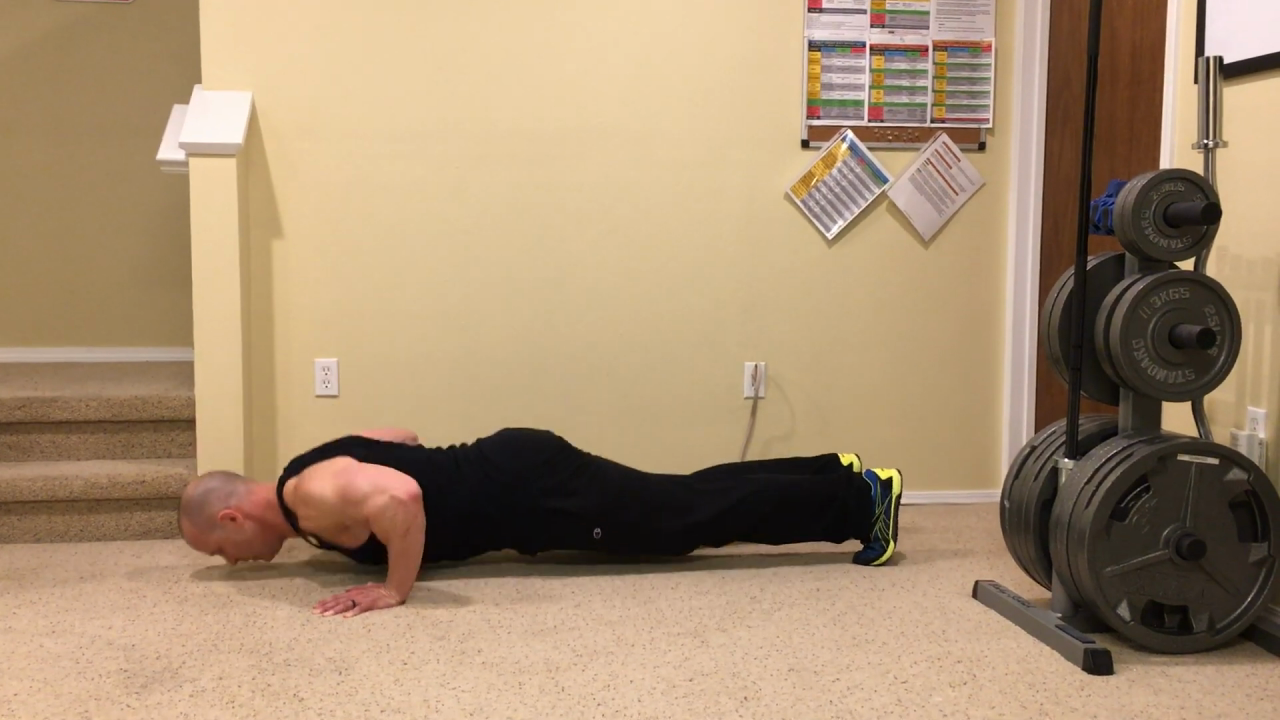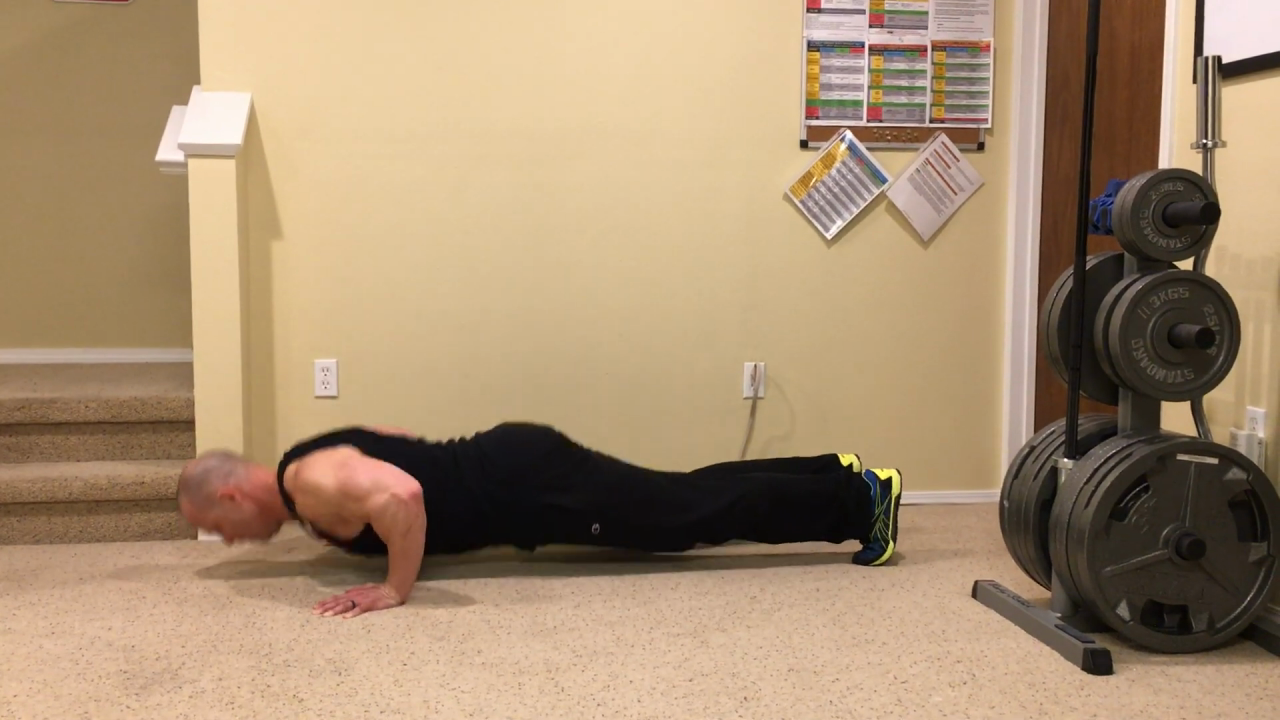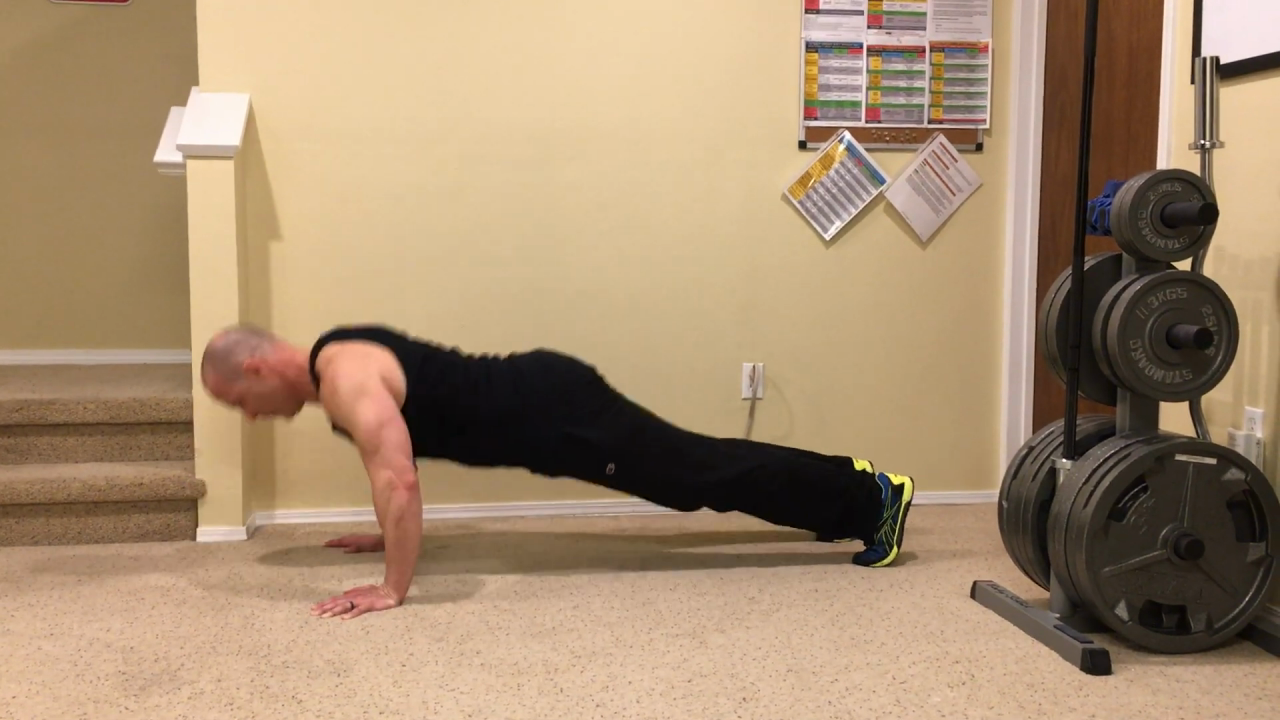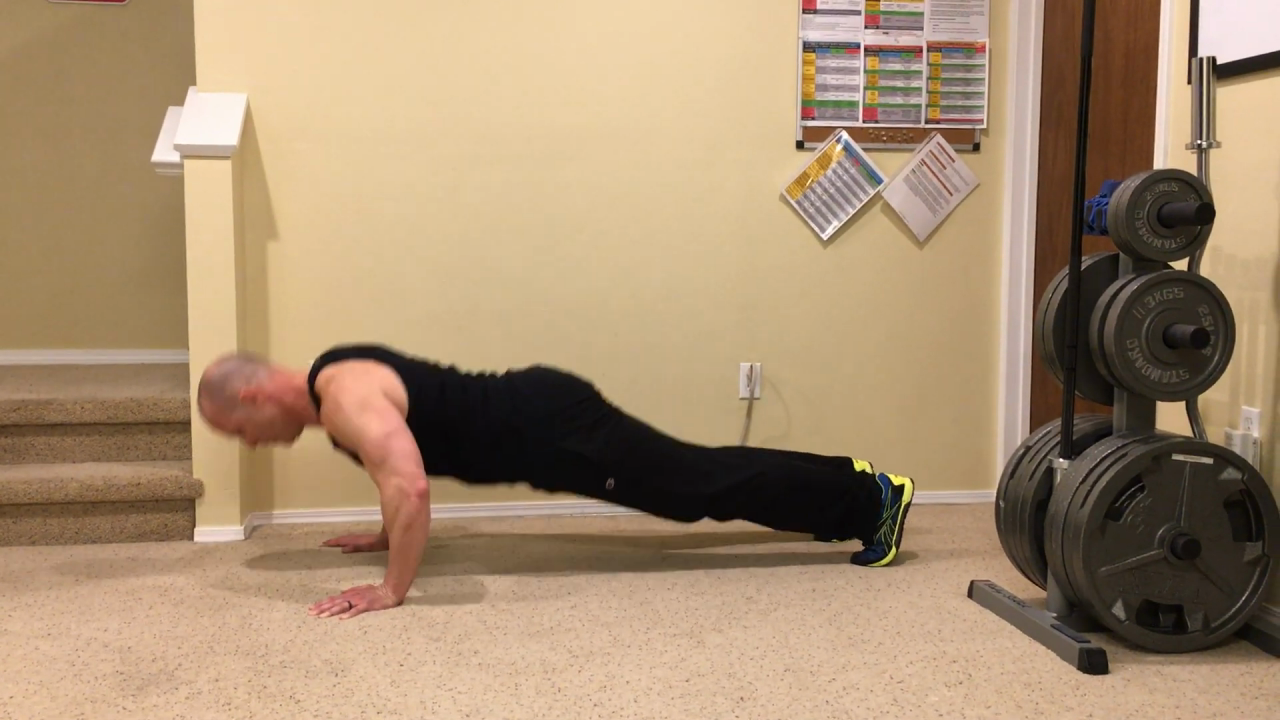
dt=0.3s
person 1, frame 1
left shoulder: (310, 499)
right shoulder: (315, 474)
left elbow: (403, 496)
right elbow: (406, 440)
left wrist: (394, 588)
right wrist: (376, 544)
left hip: (529, 494)
right hip: (511, 468)
left knee: (697, 514)
right knee: (691, 498)
left ankle: (861, 497)
right ankle: (839, 476)
person 1, frame 2
left shoulder: (308, 485)
right shoulder: (313, 458)
left elbow: (404, 495)
left wrist: (395, 588)
right wrist: (384, 537)
left hip: (529, 488)
right hip: (514, 464)
left knee: (697, 514)
right knee: (690, 494)
left ankle: (861, 500)
right ankle: (838, 478)
person 1, frame 3
left shoulder: (341, 376)
right shoulder: (336, 359)
left elbow: (397, 480)
right elbow: (400, 460)
left wrist: (393, 588)
right wrist: (388, 533)
left hip: (555, 415)
right hip: (539, 397)
left knee: (713, 478)
right knee: (707, 467)
left ankle: (869, 498)
right ankle: (853, 482)
person 1, frame 4
left shoulder: (342, 397)
right shoulder: (333, 380)
left elbow: (408, 485)
right elbow: (408, 461)
left wrist: (392, 588)
right wrist: (389, 535)
left hip: (552, 427)
right hip: (534, 412)
left knee: (711, 486)
right knee: (707, 477)
left ankle: (872, 496)
right ankle: (854, 481)
